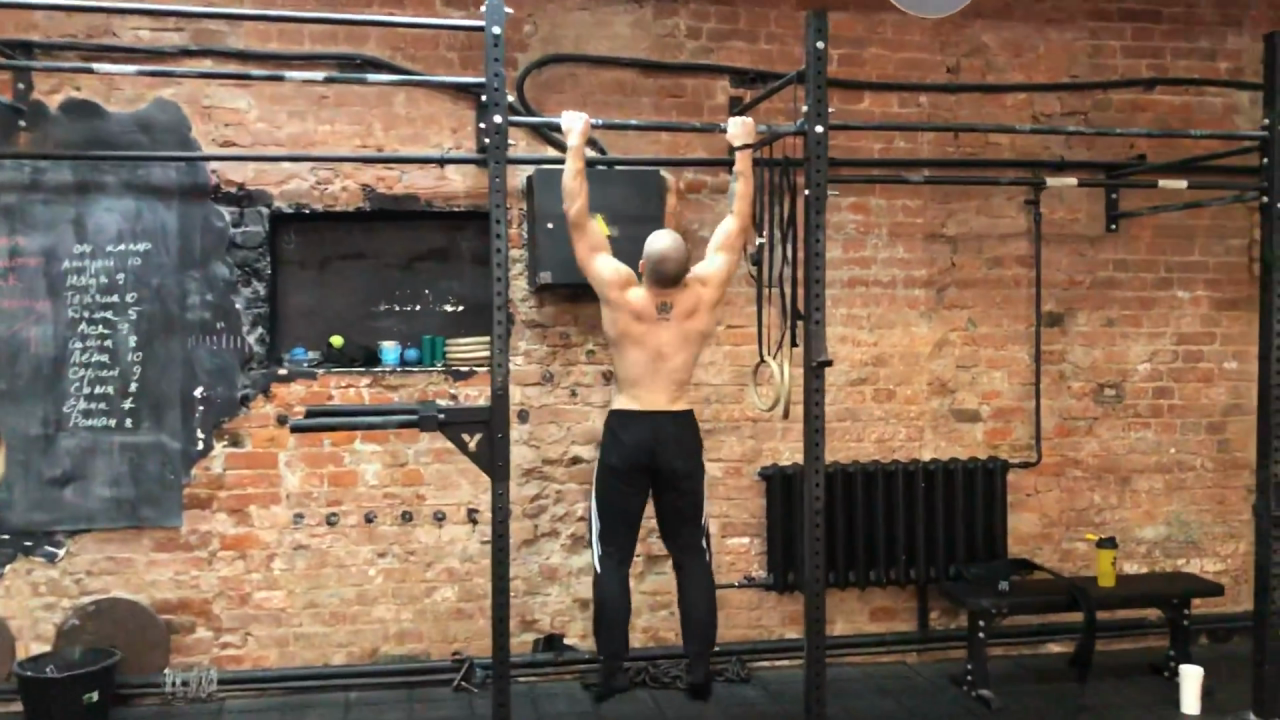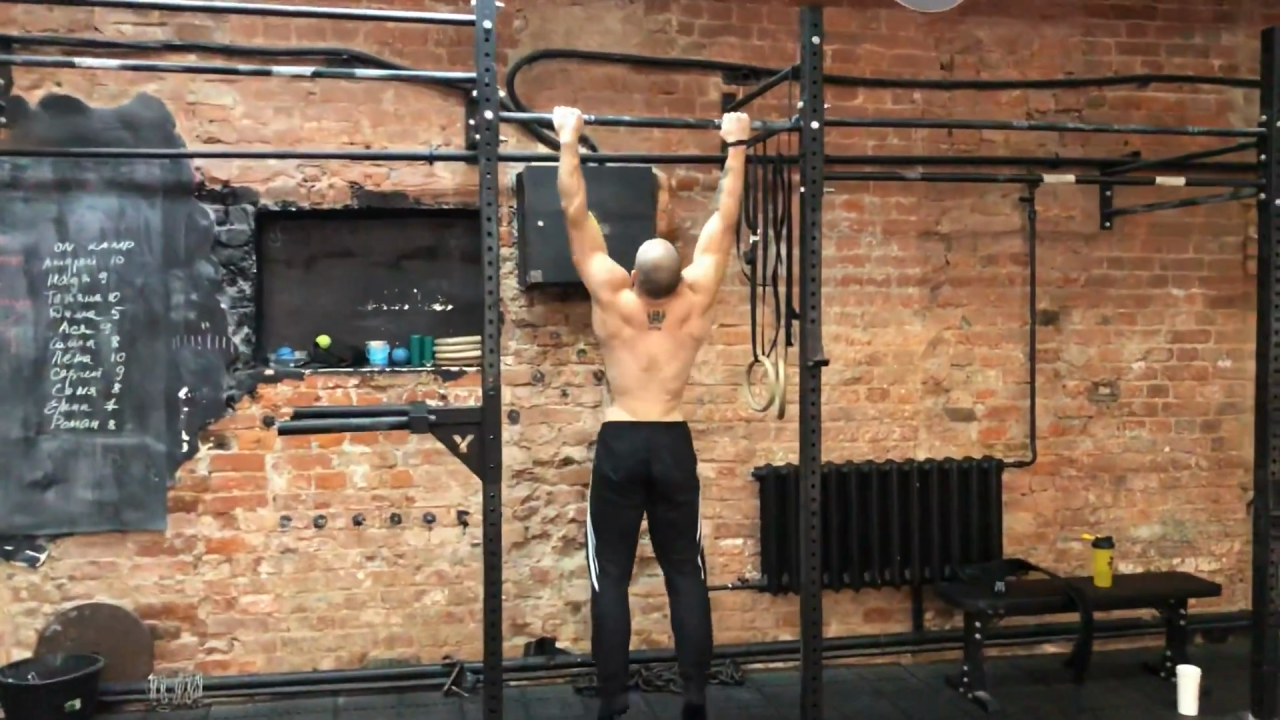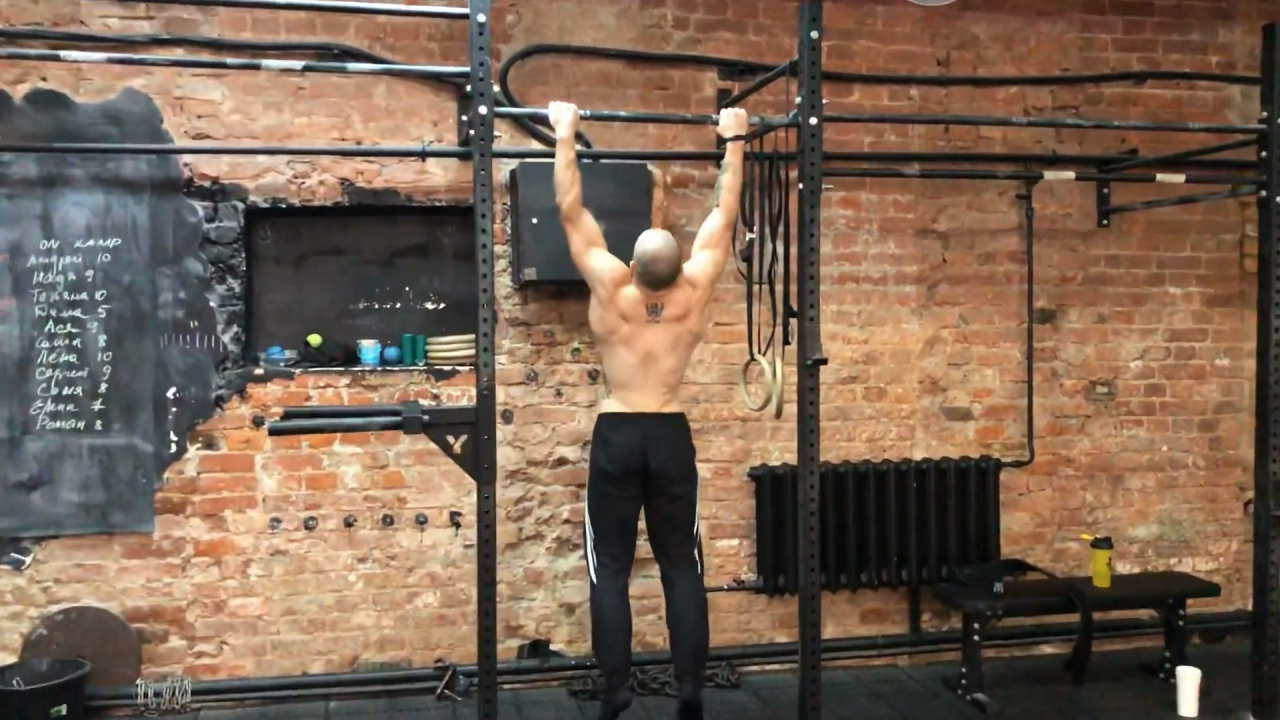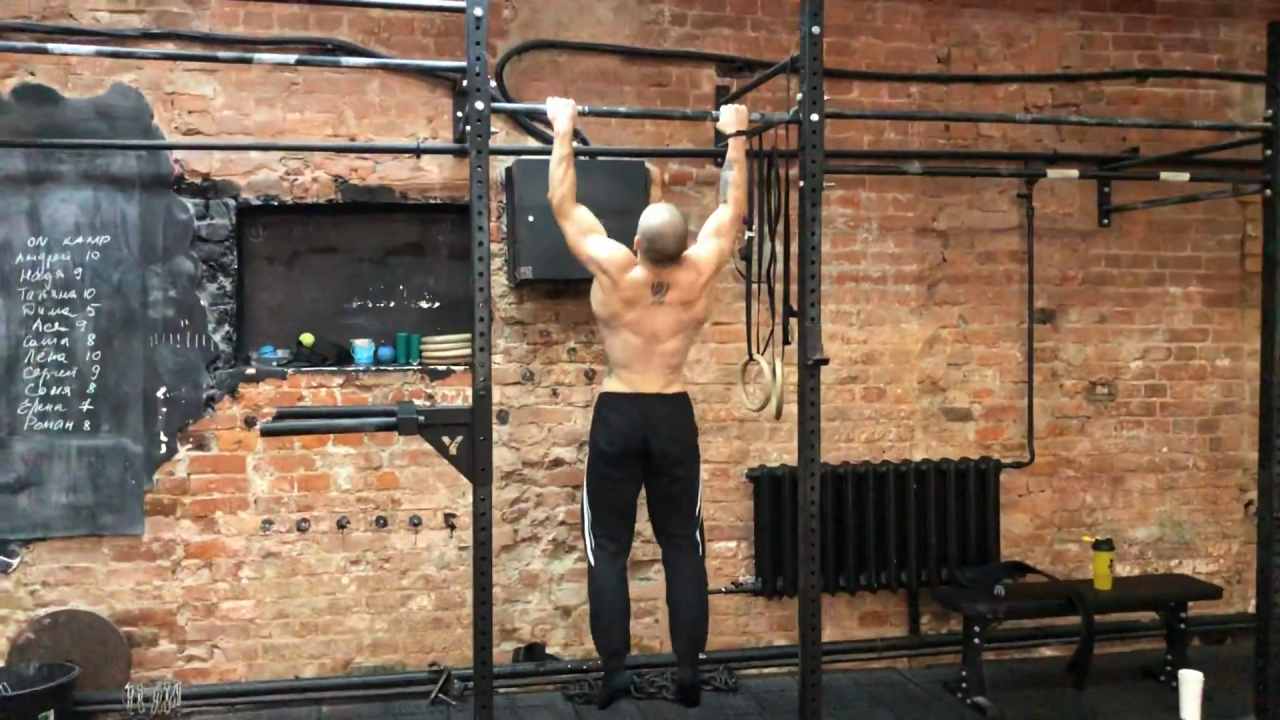
dt=0.1s
person 1, frame 1
left shoulder: (618, 293)
right shoulder: (705, 294)
left elbow: (577, 216)
right elbow: (739, 221)
left wrist: (576, 142)
right wrist: (743, 148)
left hip: (625, 435)
right hip: (680, 435)
left knee: (612, 561)
right knee: (691, 557)
left ankle: (613, 673)
right ankle: (699, 671)
person 1, frame 2
left shoulder: (610, 297)
right shoulder: (697, 300)
left elbow: (576, 215)
right elbow: (724, 220)
left wrist: (569, 139)
right wrist: (736, 145)
left hip: (619, 446)
right hip: (673, 446)
left knee: (610, 576)
right knee: (685, 573)
person 1, frame 3
left shoulder: (609, 293)
right shoulder: (695, 295)
left elbow: (571, 210)
right elbow: (725, 217)
left wrist: (565, 134)
right wrist: (734, 140)
left hip: (616, 439)
right hip: (671, 439)
left knee: (609, 571)
right knee: (682, 569)
person 1, frame 4
left shoulder: (611, 267)
right shoulder: (703, 271)
left elbow: (561, 202)
right elbow: (734, 204)
left wrist: (564, 129)
right wrist: (735, 134)
left hip: (617, 417)
right hip: (673, 418)
left knee: (608, 549)
right knee: (682, 547)
left ankle: (614, 670)
right ankle: (688, 672)
